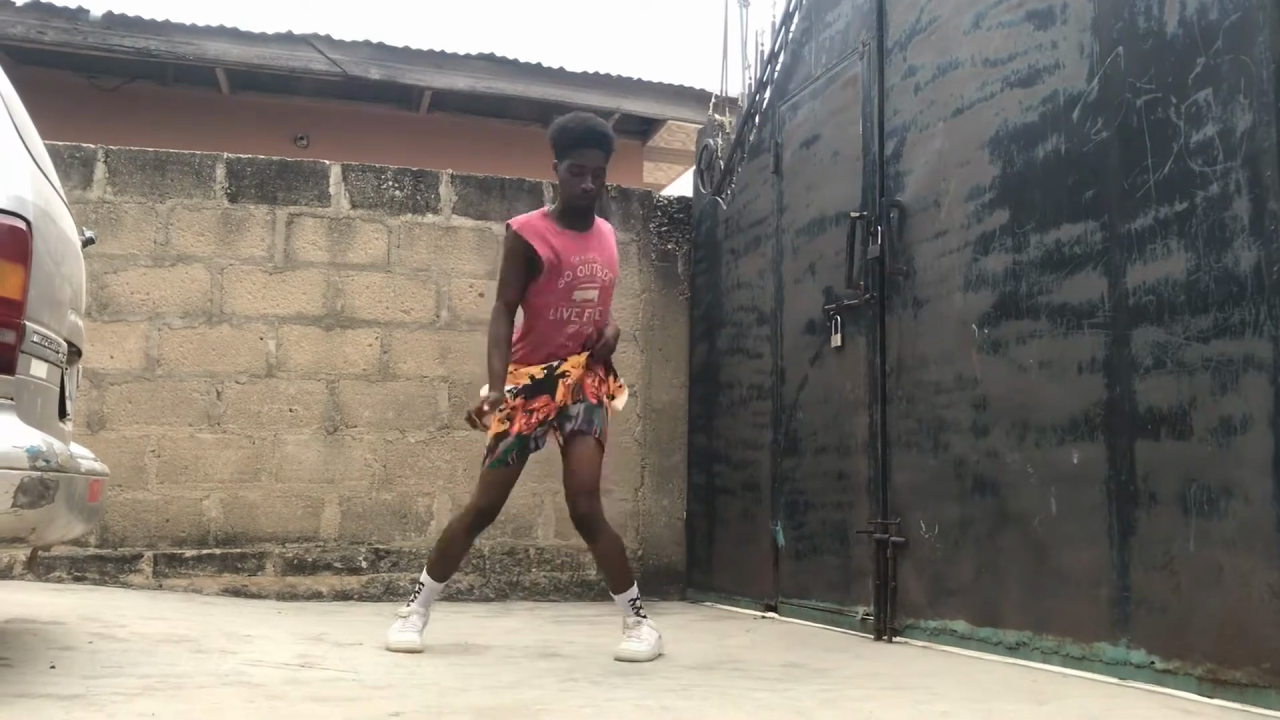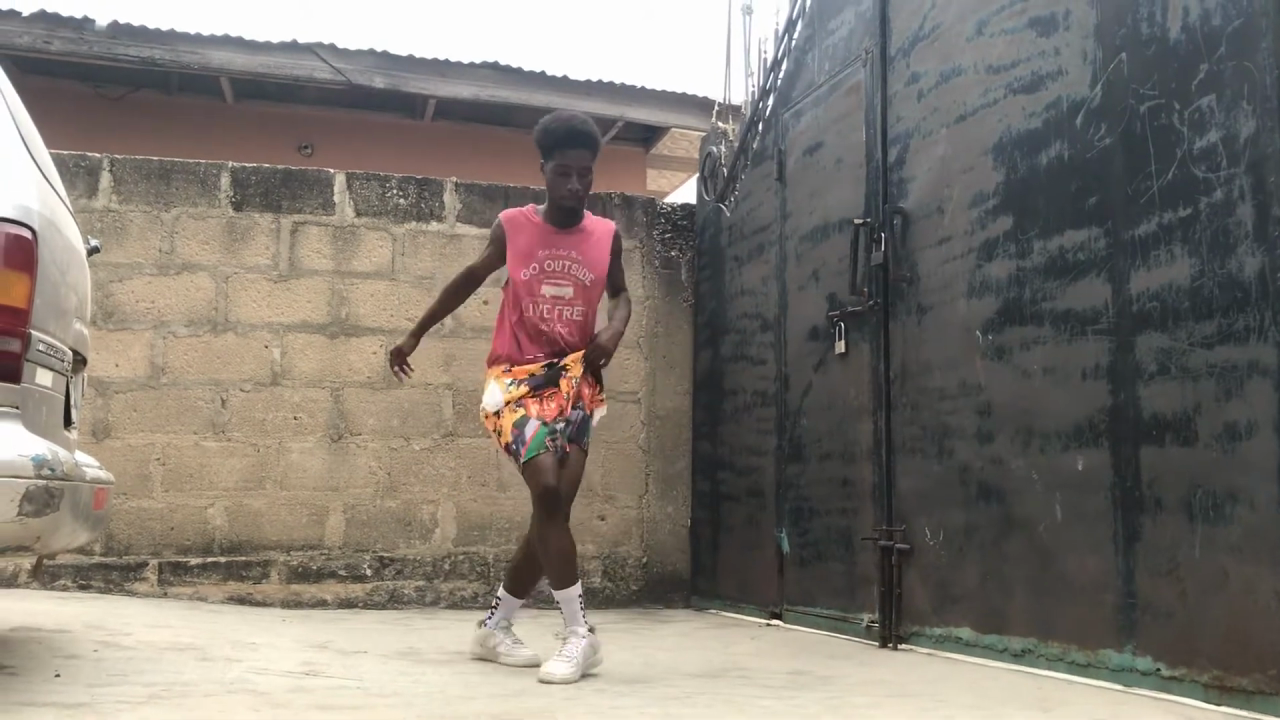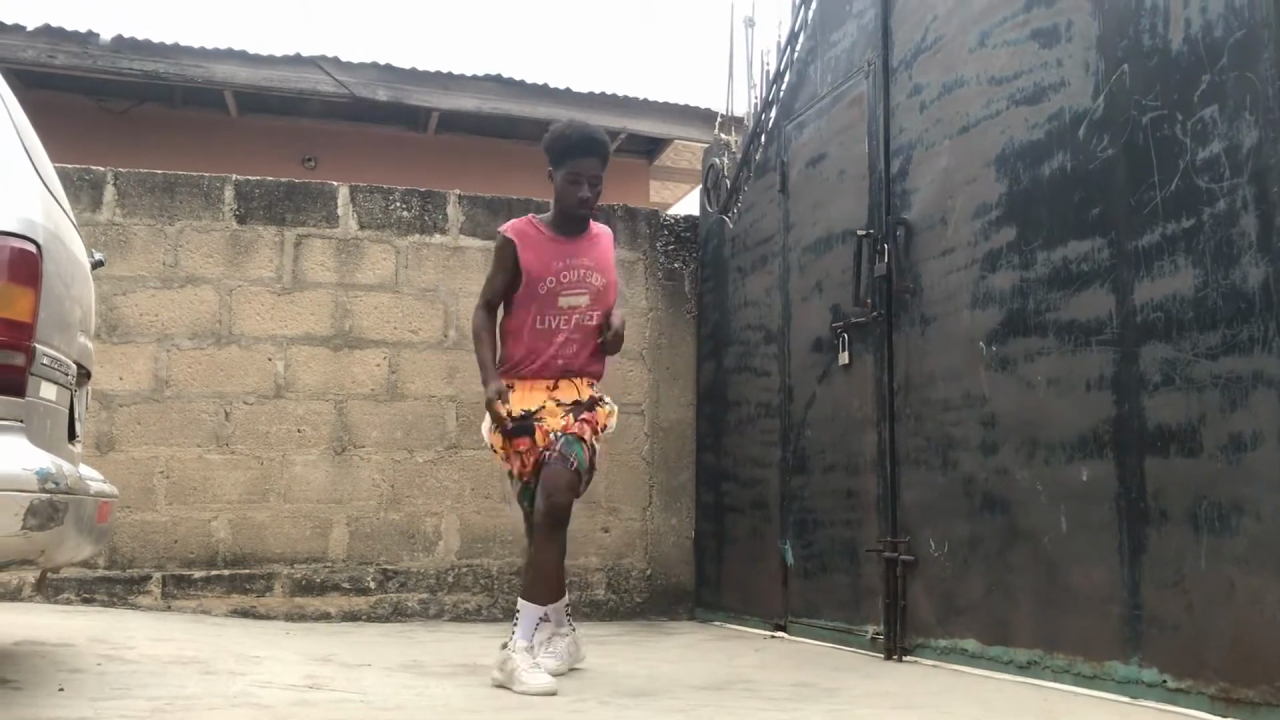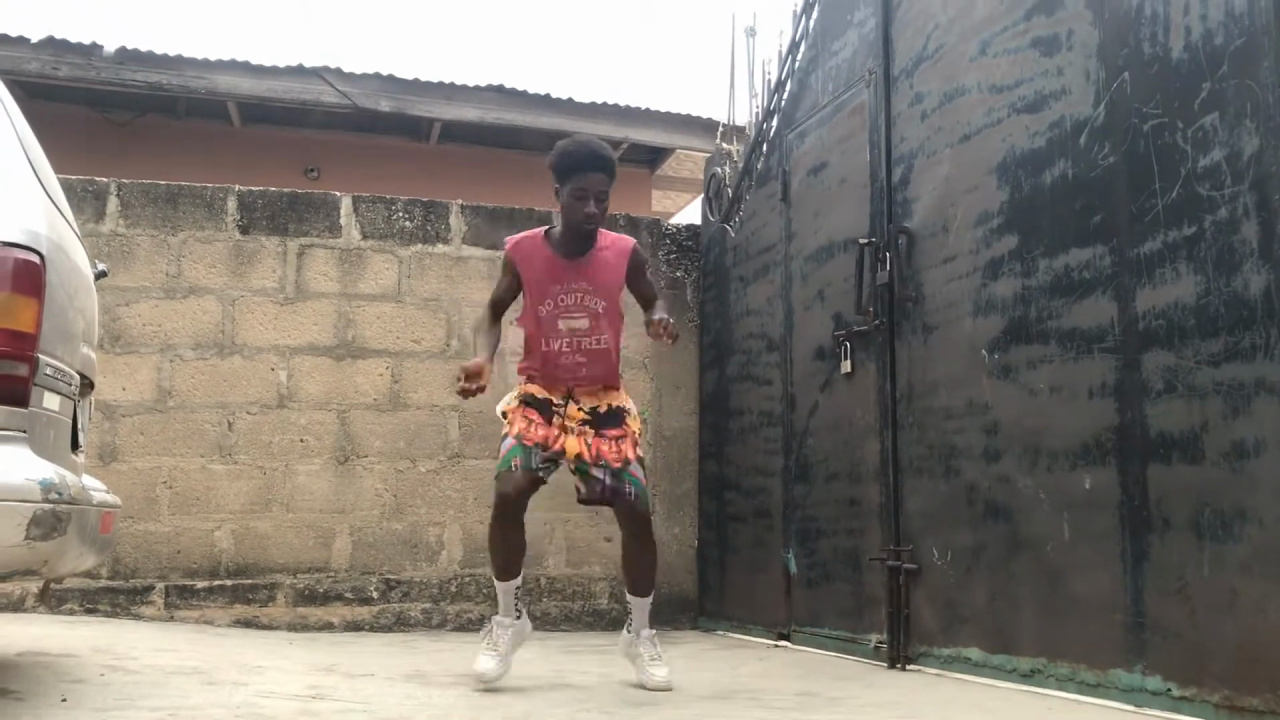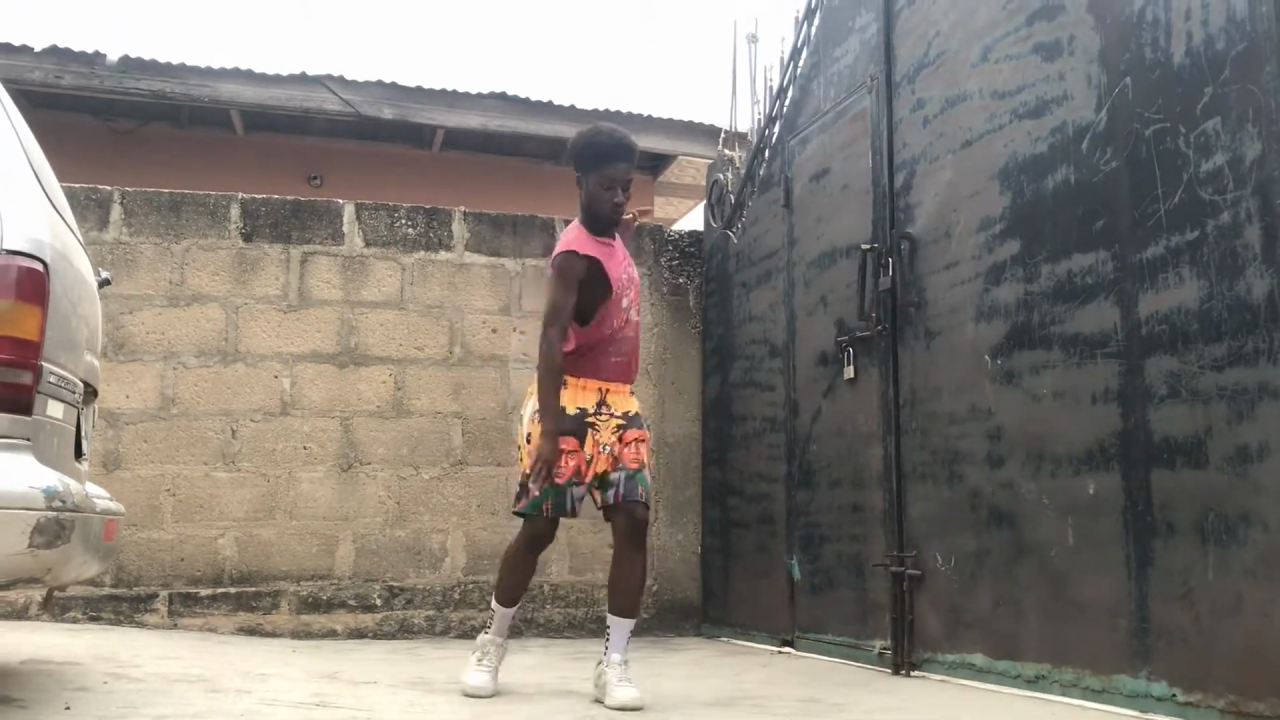
dt=0.4s
person 1, frame 1
left shoulder: (607, 234)
right shoulder: (525, 232)
right elbow: (503, 312)
left wrist: (609, 332)
right wrist: (495, 389)
left hip: (586, 379)
right hip: (530, 377)
left knee: (584, 504)
right knee: (485, 506)
left ankle: (632, 614)
right ankle: (419, 602)
person 1, frame 2
left shoulder: (606, 233)
right shoulder: (510, 226)
left elbow: (620, 295)
right elbow: (466, 281)
left wrist: (613, 332)
right wrist: (414, 336)
left hip: (575, 382)
right hip: (519, 379)
left knee: (554, 509)
right knee: (550, 490)
left ankle: (494, 624)
right ankle: (578, 630)
person 1, frame 3
left shoulder: (604, 238)
right shoulder: (515, 238)
right elbow: (485, 312)
left wrist: (618, 316)
right wrist: (491, 381)
left hip: (581, 395)
right hip: (523, 396)
left knee: (554, 508)
right knee: (540, 515)
left ankle: (521, 646)
right ankle: (559, 630)
person 1, frame 4
left shoulder: (626, 254)
right shoulder: (521, 252)
left elbow: (653, 302)
right elbow: (493, 312)
left wrist: (660, 319)
right wrist: (481, 358)
left hip: (603, 406)
right hip: (540, 399)
left knee: (637, 517)
right knee: (507, 494)
left ankle: (640, 632)
right ankle: (508, 619)
person 1, frame 5
left shoulder: (611, 237)
right shoulder: (577, 251)
right elbow: (554, 335)
left wrist: (625, 238)
right wrist: (556, 426)
left hip: (620, 402)
right hip: (570, 402)
left knee: (634, 522)
right knee: (539, 528)
left ankle: (614, 662)
right ankle: (494, 641)
